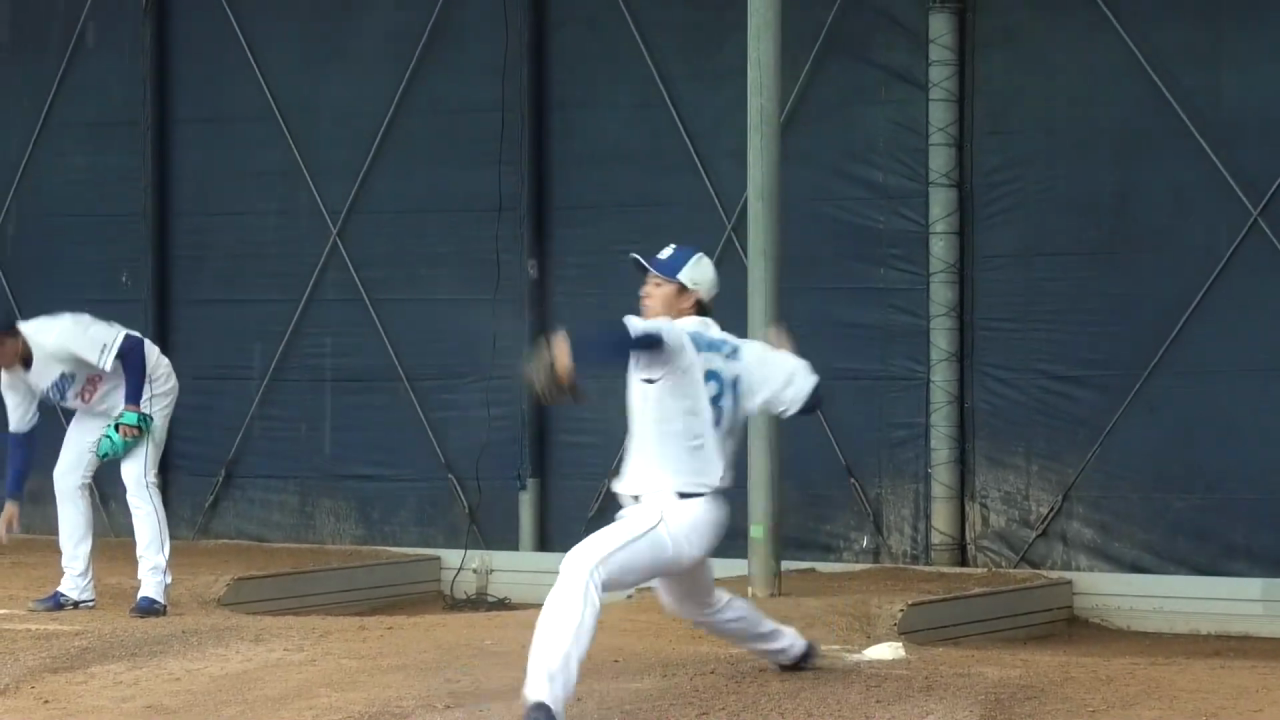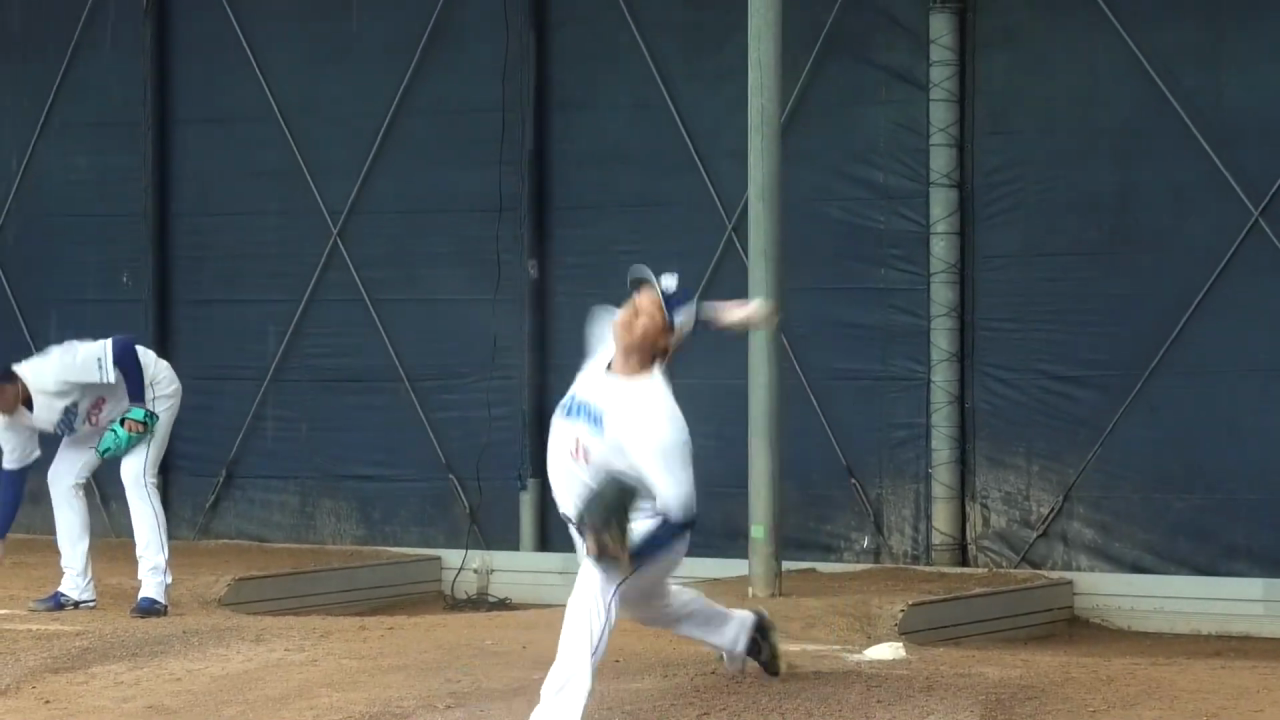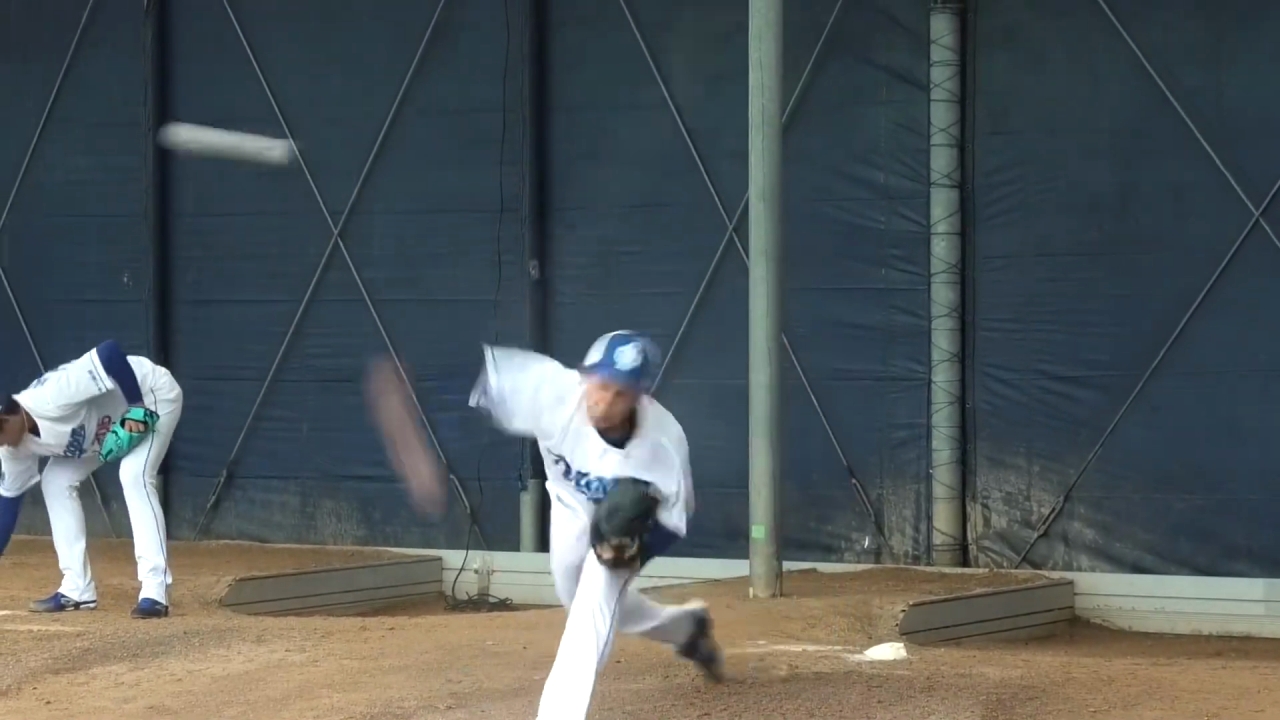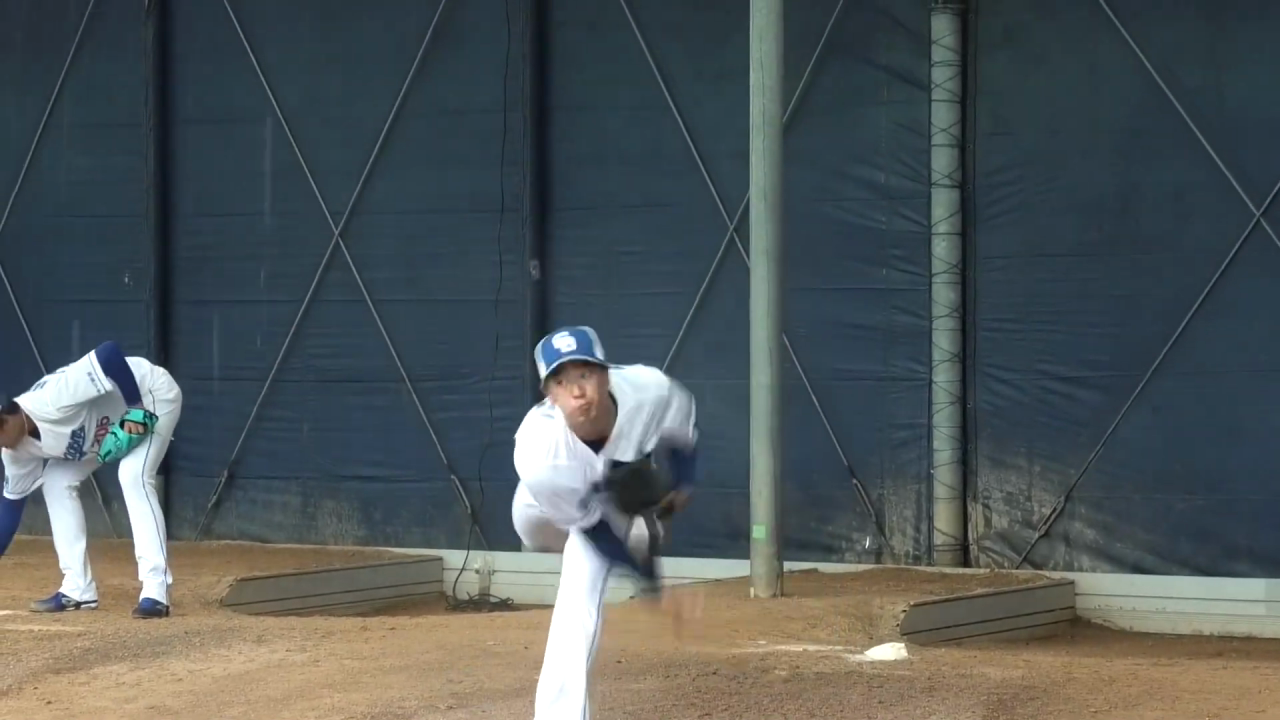
dt=0.1s
person 1, frame 1
left shoulder: (675, 345)
right shoulder: (737, 352)
left elbow: (648, 341)
right elbow: (810, 397)
left wrist: (570, 349)
right wrist: (783, 358)
left hip: (678, 519)
right hip: (696, 515)
left knee: (582, 569)
right knee: (694, 601)
right ankle: (789, 646)
person 1, frame 2
left shoulder: (658, 421)
right shoulder: (609, 345)
left elbow: (679, 517)
left wrist: (627, 555)
left hip: (640, 534)
left knee: (596, 586)
right knee: (648, 602)
right ankle: (746, 633)
person 1, frame 3
left shoulder: (665, 443)
right shoulder: (559, 404)
left elbow: (671, 528)
right hip: (573, 511)
left knee: (596, 608)
right knee: (599, 606)
right ankle: (686, 625)
person 1, frame 4
left shoulder: (648, 393)
right shoulder: (539, 453)
left elbow: (684, 431)
right elbow: (591, 526)
left wrist: (680, 485)
right wrist: (649, 578)
left hip: (618, 502)
right hip: (568, 507)
left knee: (578, 606)
person 2, frame 1
left shoulder: (55, 338)
left elbow: (132, 348)
left wrist: (133, 411)
left hip: (146, 385)
right hip: (101, 400)
left knee: (137, 475)
right knee: (67, 477)
left ankle: (153, 590)
right ankle: (77, 587)
person 2, frame 2
left shoulder: (53, 373)
left elbow: (124, 346)
left wrist: (137, 407)
left hip: (150, 389)
left knee: (136, 478)
right knee: (62, 479)
left ankle: (154, 591)
right ankle: (76, 587)
person 2, frame 3
left shoulder: (50, 401)
left elbow: (110, 352)
left wrist: (137, 407)
left hip: (151, 395)
right hip: (106, 418)
left knee: (135, 477)
right knee: (57, 483)
left ankle: (155, 592)
right ankle: (77, 589)
person 2, frame 4
left shoulder: (51, 402)
left elbow: (110, 353)
left wrist: (136, 408)
left hip: (151, 395)
left knee: (134, 478)
right knee: (56, 483)
left ankle: (156, 592)
right ankle: (78, 589)
